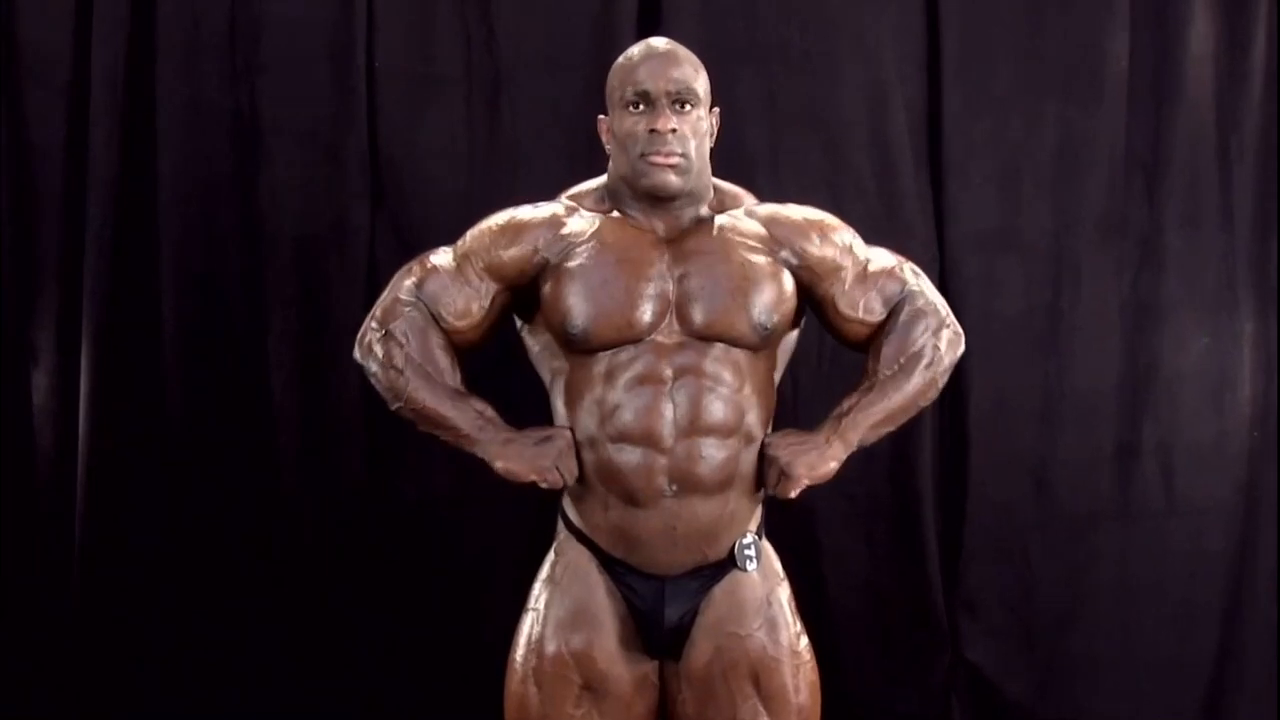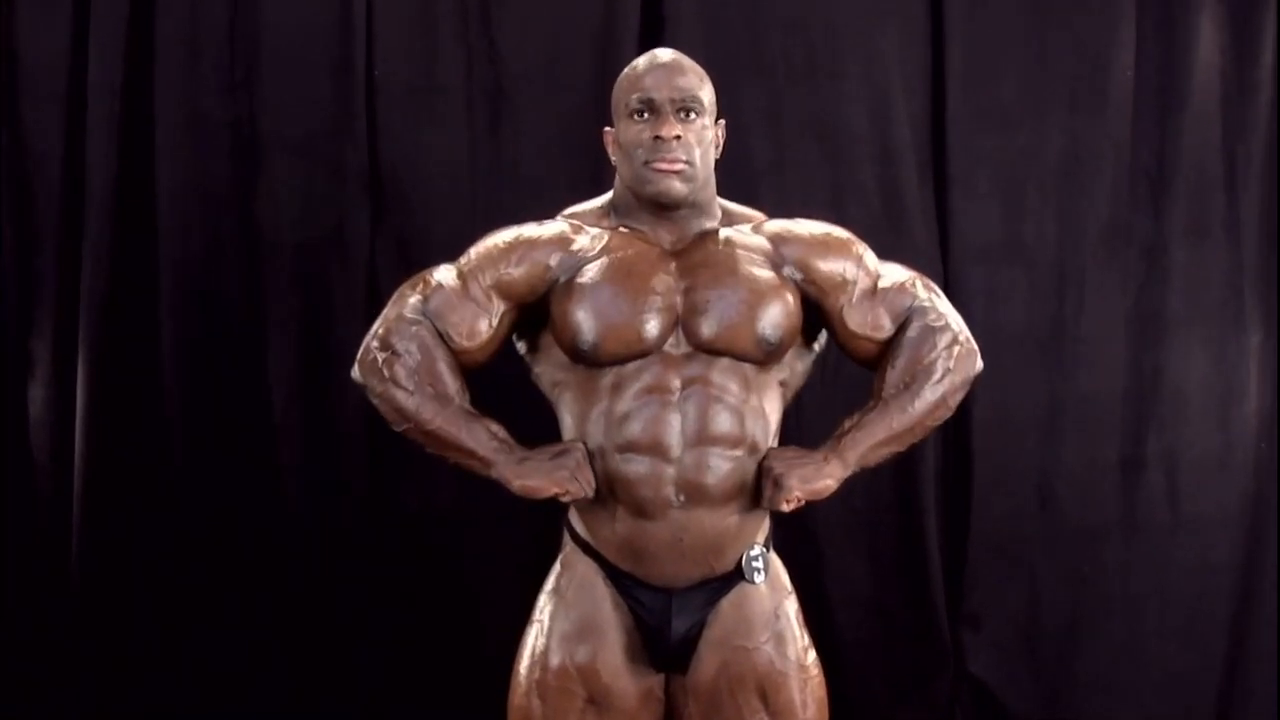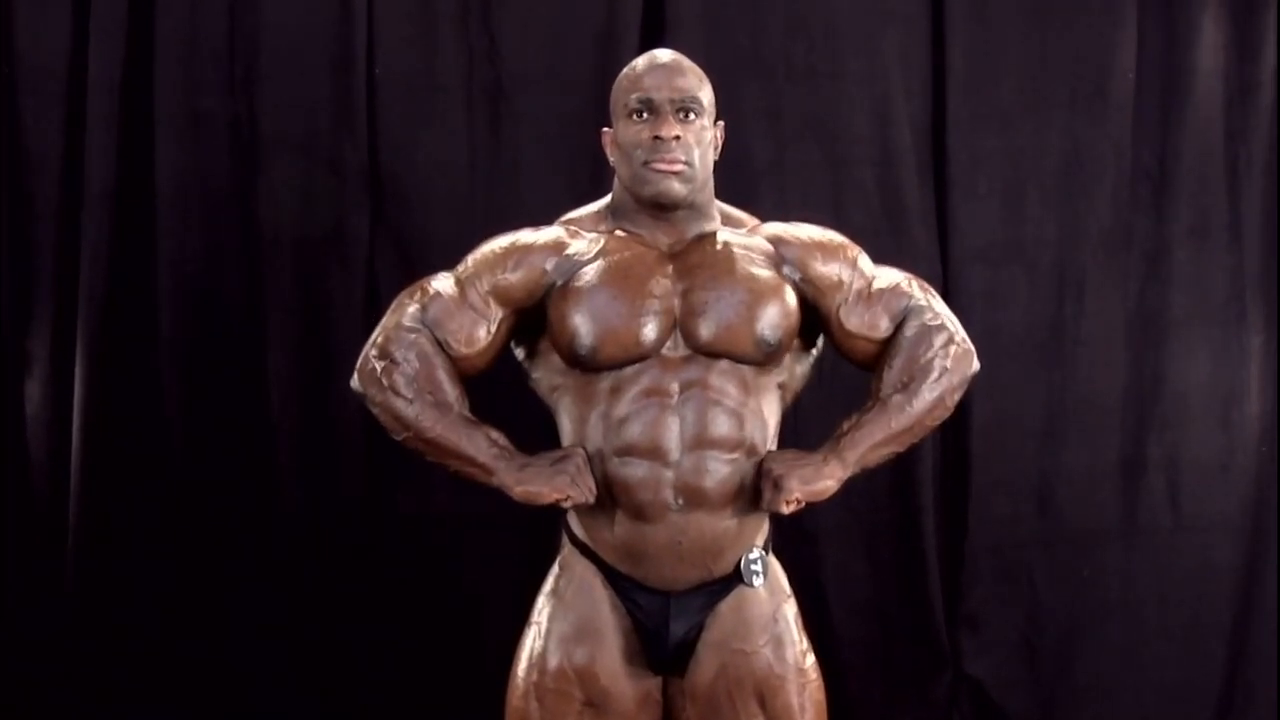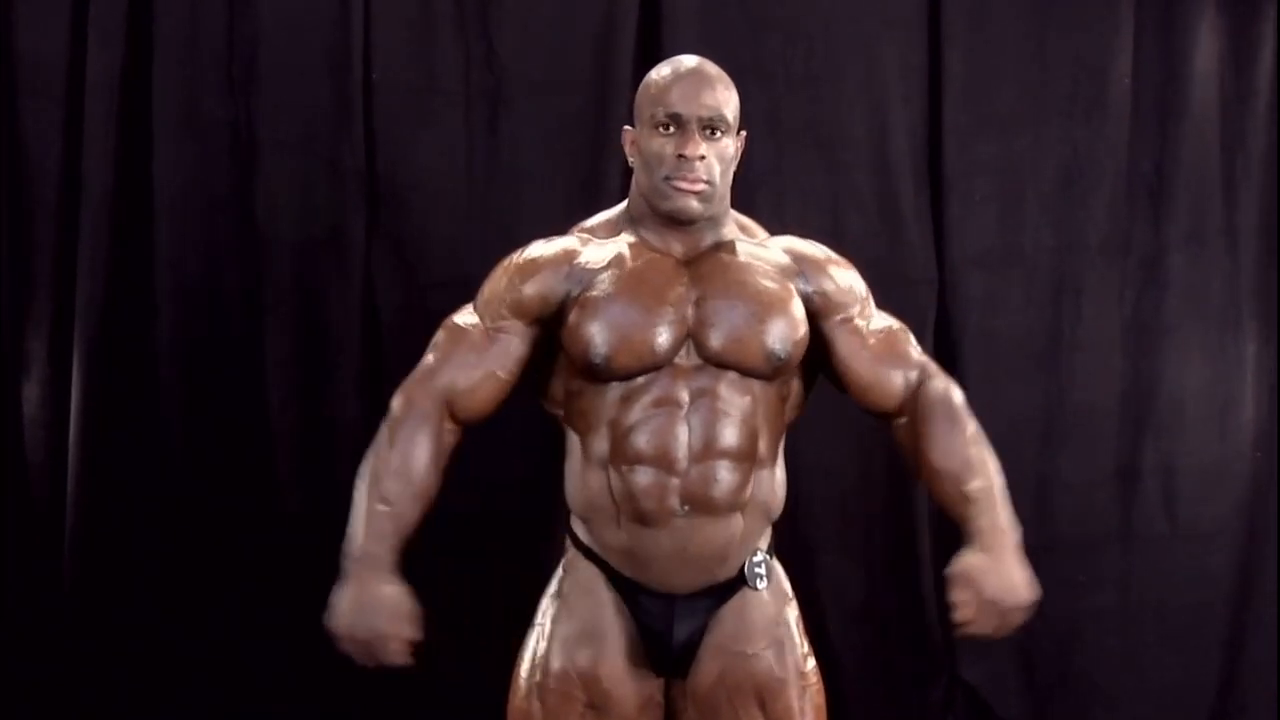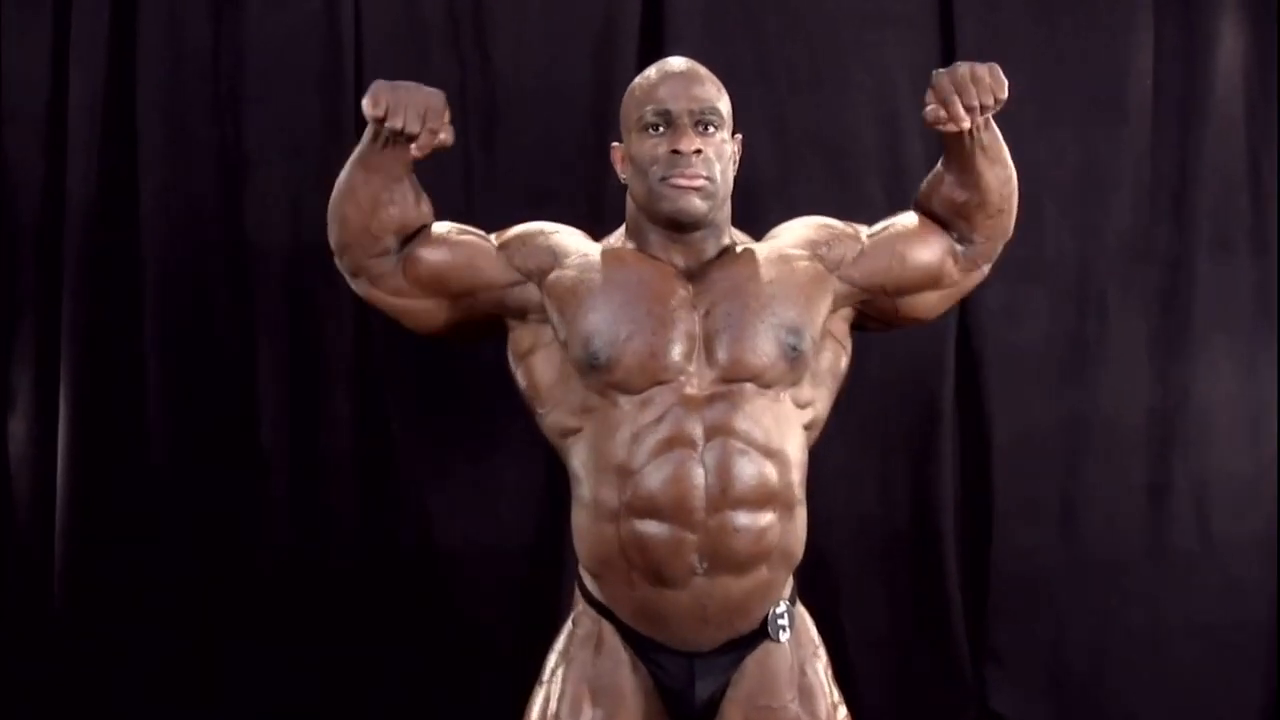
dt=1s
person 1, frame 1
left shoulder: (785, 238)
right shoulder: (541, 239)
left elbow: (930, 326)
right elbow: (390, 331)
left wrist: (835, 438)
right wrist: (494, 439)
left hip: (736, 583)
right hip: (590, 583)
person 1, frame 2
left shoulder: (794, 255)
right shoulder: (547, 255)
left elbow: (945, 342)
right elbow: (393, 350)
left wrist: (837, 458)
right wrist: (508, 460)
left hip: (743, 595)
right hip: (596, 594)
person 1, frame 3
left shoulder: (794, 258)
right shoulder: (544, 261)
left elbow: (941, 346)
right elbow: (392, 359)
left wrist: (835, 460)
right wrist: (509, 467)
left hip: (743, 597)
right hip: (595, 597)
person 1, frame 4
left shoulder: (805, 273)
right shoulder: (553, 271)
left elbow: (923, 396)
right elbow: (430, 404)
left wrist: (992, 535)
right wrist: (370, 562)
left hip: (746, 605)
right hip: (598, 602)
person 1, frame 5
left shoulder: (814, 270)
right shoulder: (551, 274)
left elbow: (968, 239)
right elbow: (377, 256)
left wrist: (972, 134)
right wrist: (382, 143)
left hip: (766, 654)
right hip: (613, 655)
